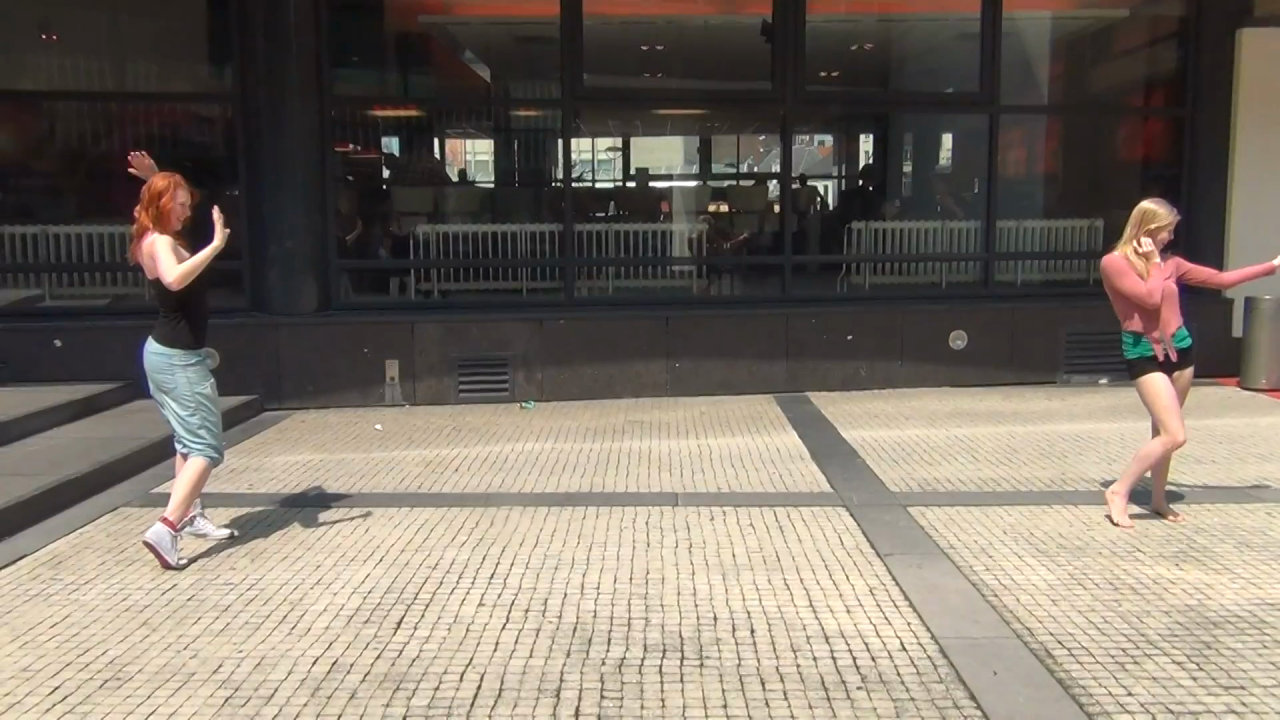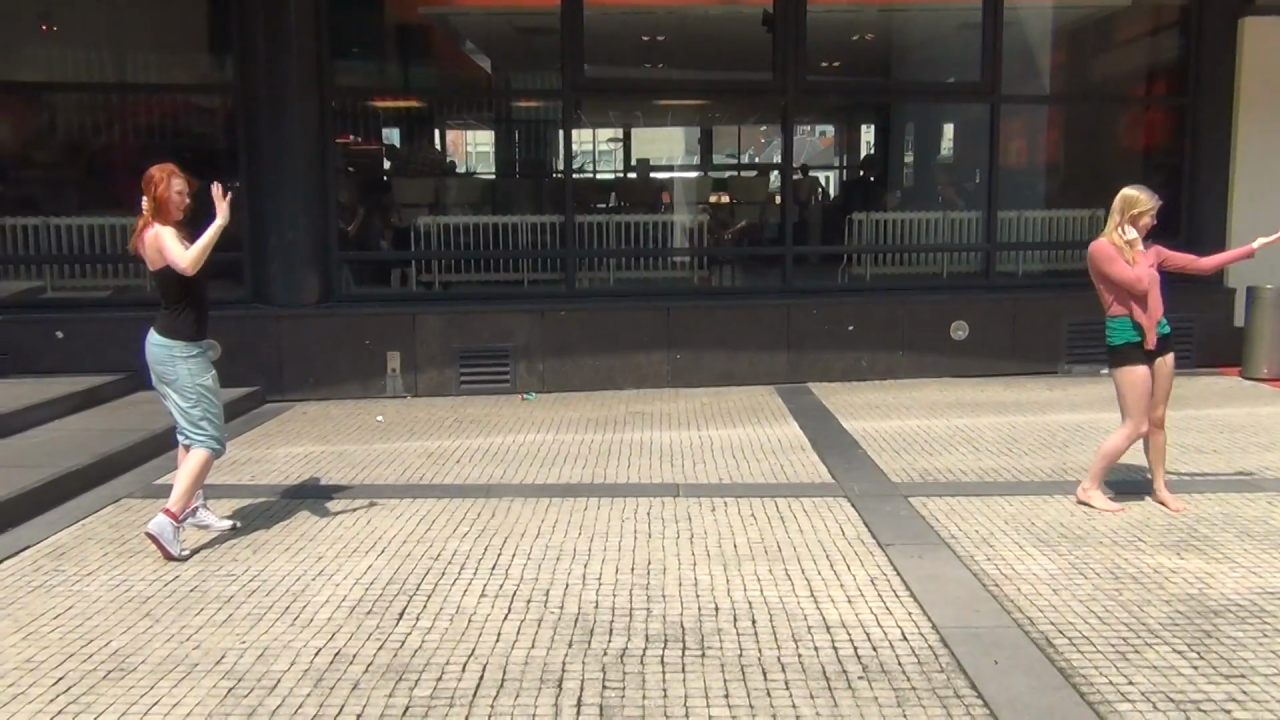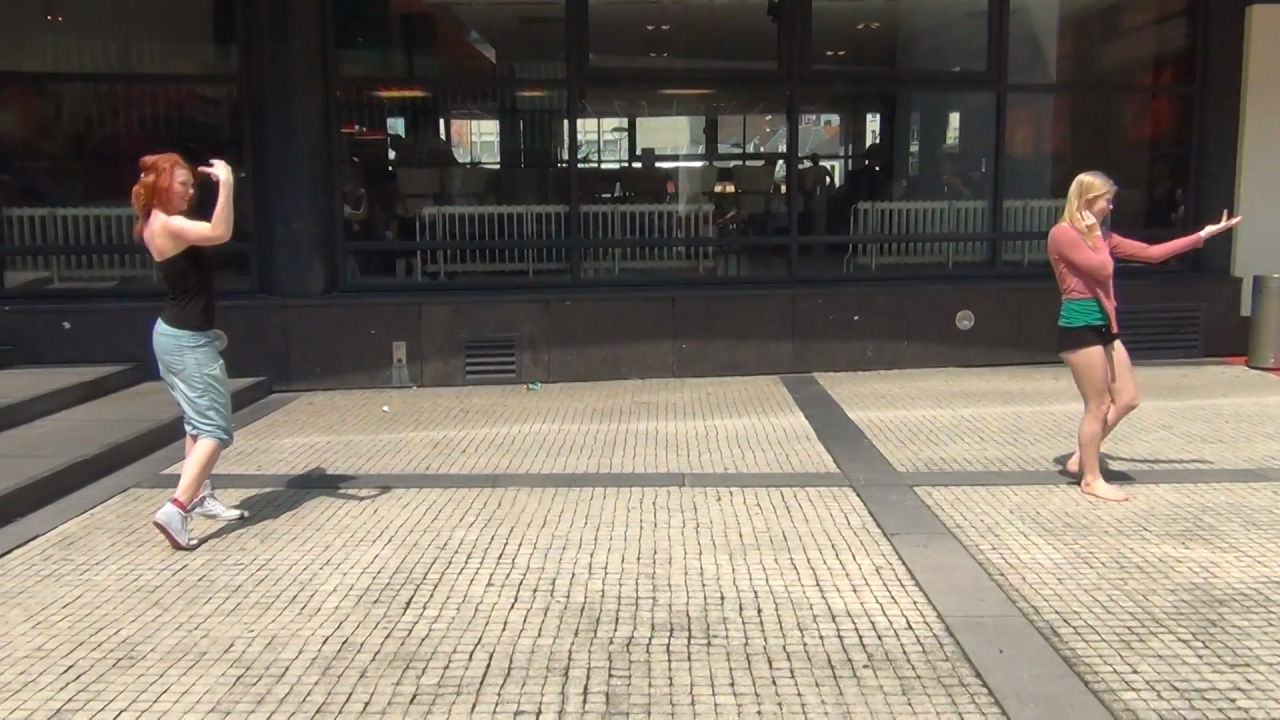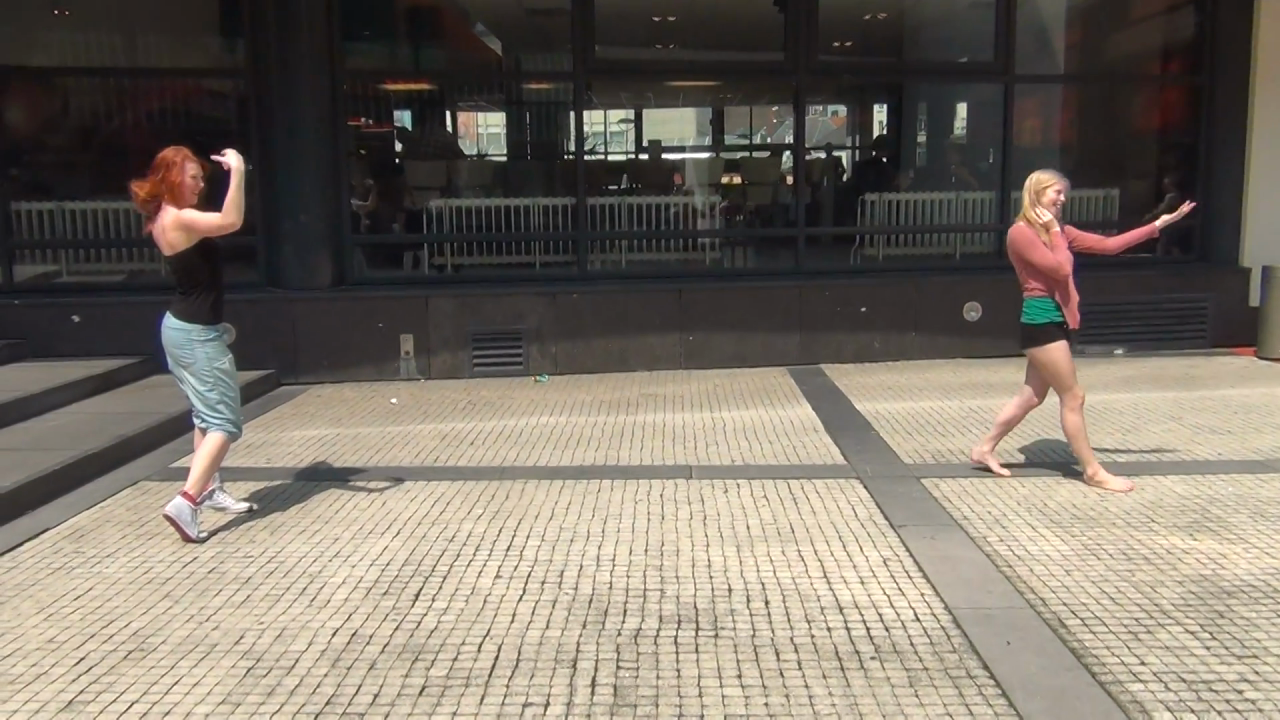
dt=0.3s
person 1, frame 1
left shoulder: (158, 238)
right shoulder: (160, 242)
left elbow: (165, 205)
right elbow: (175, 279)
left wrist: (155, 186)
right wrist: (214, 246)
left hip: (168, 353)
right hip: (177, 360)
left knee: (189, 441)
right knee: (205, 448)
left ankle: (190, 515)
right ankle: (165, 530)
person 1, frame 2
left shoulder: (156, 232)
right shoulder: (160, 234)
right elbow: (188, 265)
right wrist: (218, 222)
left hip: (168, 344)
right hip: (180, 349)
left knee: (191, 431)
right knee: (208, 438)
left ankle: (192, 506)
right ankle: (167, 520)
person 1, frame 3
left shoulder: (158, 222)
right shoulder: (168, 225)
right elbow: (219, 232)
right wrist: (226, 183)
left hip: (175, 334)
right hip: (188, 339)
left knee: (198, 421)
right knee: (215, 428)
left ankle: (199, 496)
right ankle: (175, 510)
person 1, frame 4
left shoulder: (164, 219)
right shoulder: (180, 218)
right elbow: (230, 222)
right wrist: (236, 171)
left hip: (181, 327)
right hip: (197, 334)
left knee: (207, 415)
right knee: (224, 422)
left ankle: (208, 489)
right ankle: (185, 502)
person 2, frame 1
left shoulder: (1170, 262)
right shoulder: (1114, 263)
left elbow: (1221, 279)
right elbow: (1151, 298)
right wrist: (1155, 262)
left hip: (1179, 349)
right hip: (1144, 354)
left knee: (1163, 432)
right knee: (1174, 436)
left ankle: (1158, 499)
right ankle: (1119, 491)
person 2, frame 2
left shoulder: (1150, 251)
right shoulder: (1101, 249)
left elbow: (1201, 265)
right elbow: (1138, 283)
left wrist: (1253, 248)
right wrist: (1138, 249)
left hip: (1157, 338)
right hip: (1125, 342)
left knee: (1156, 419)
right knee: (1136, 426)
left ankle: (1160, 489)
right ankle: (1088, 488)
person 2, frame 3
left shoulder: (1102, 236)
right shoulder: (1063, 233)
left elbow: (1152, 253)
right elbow: (1103, 269)
left wrist: (1204, 234)
right wrist: (1095, 233)
left hip: (1103, 325)
right hip: (1080, 326)
left knee: (1127, 399)
right knee: (1098, 406)
left ankle: (1082, 457)
right ankle: (1091, 479)
person 2, frame 4
left shoulder: (1057, 231)
right shoulder: (1021, 232)
left elbow: (1108, 245)
right elbow: (1061, 269)
left wrist: (1158, 224)
right wrist: (1056, 231)
left hip: (1056, 321)
right hip: (1041, 323)
left knee: (1031, 396)
right knee: (1073, 398)
left ankle: (984, 450)
right ankle: (1093, 471)
